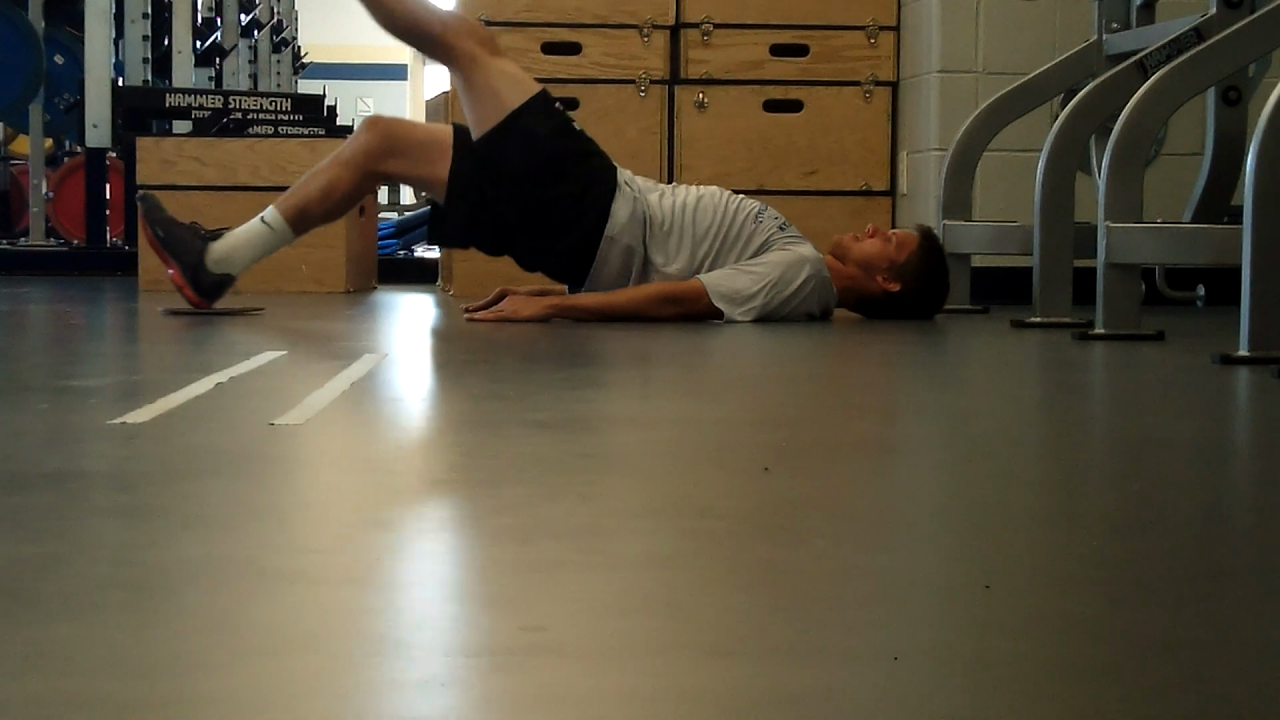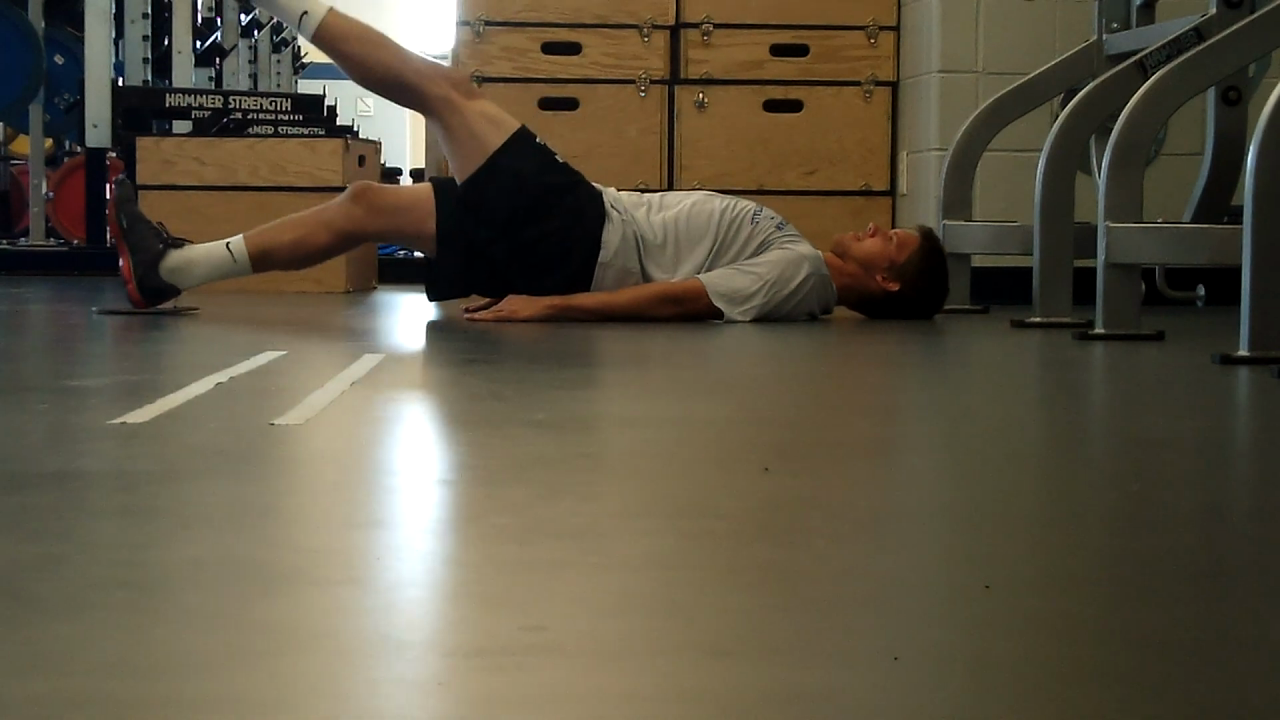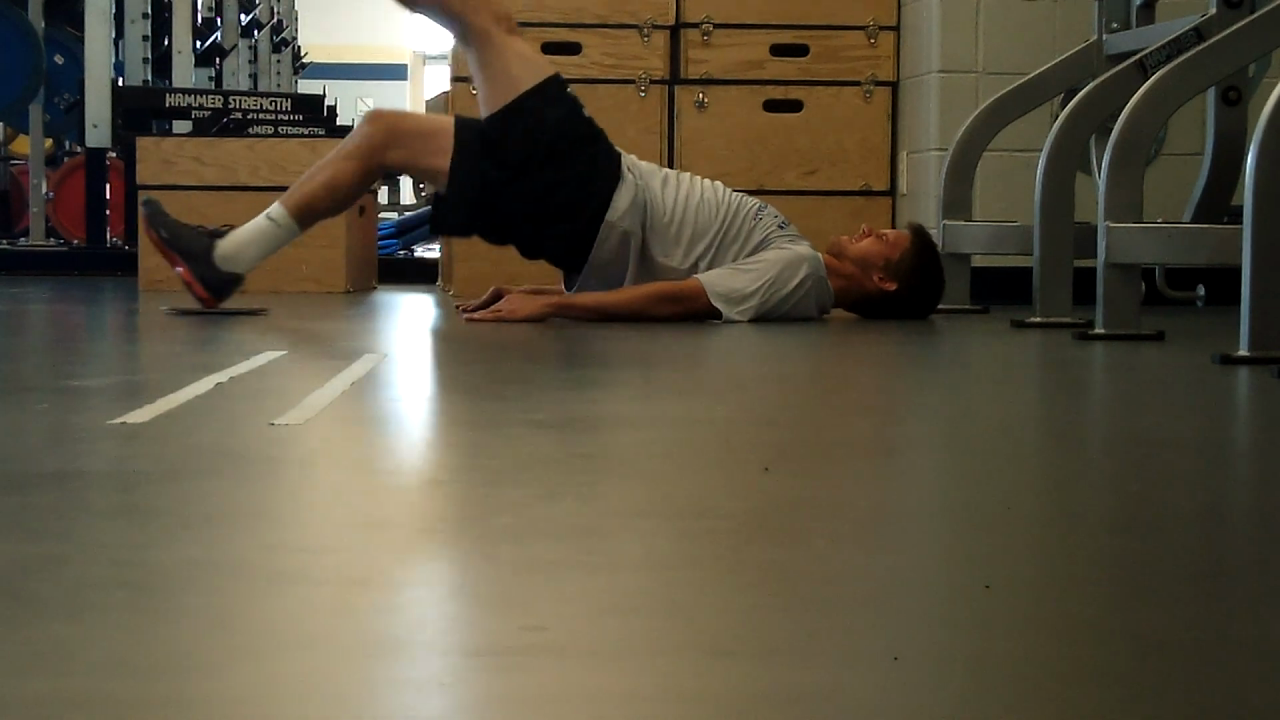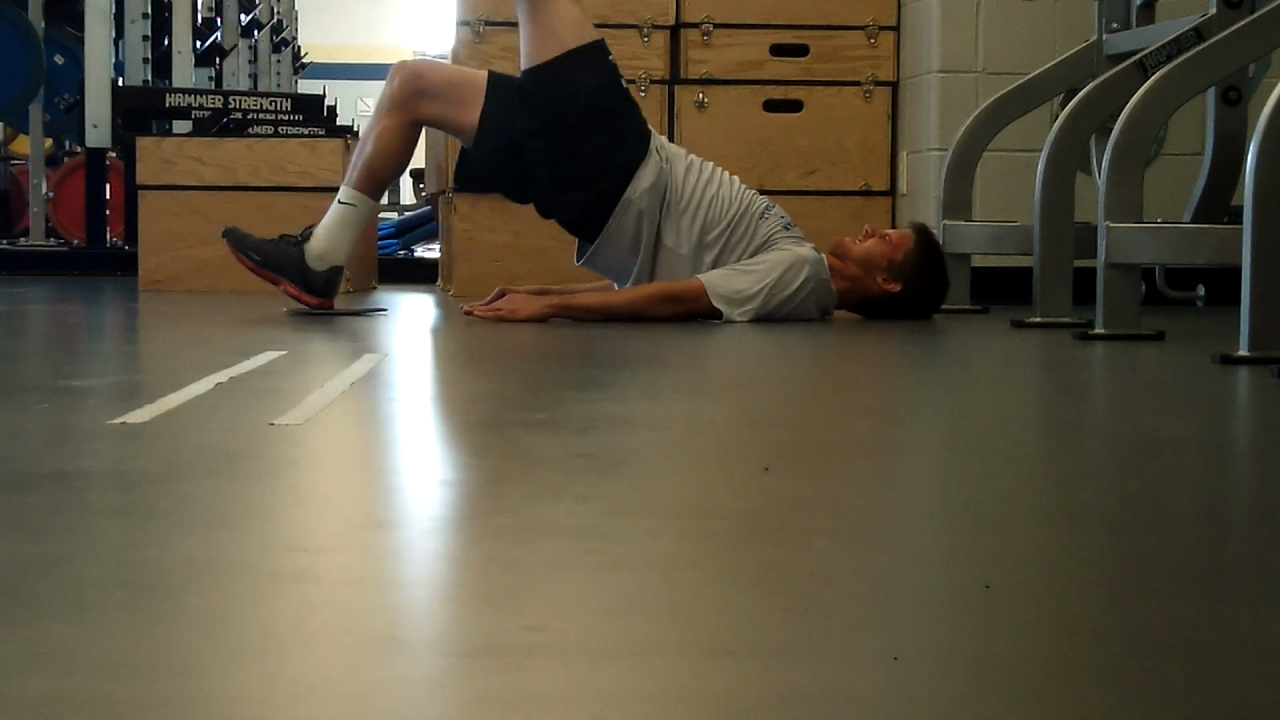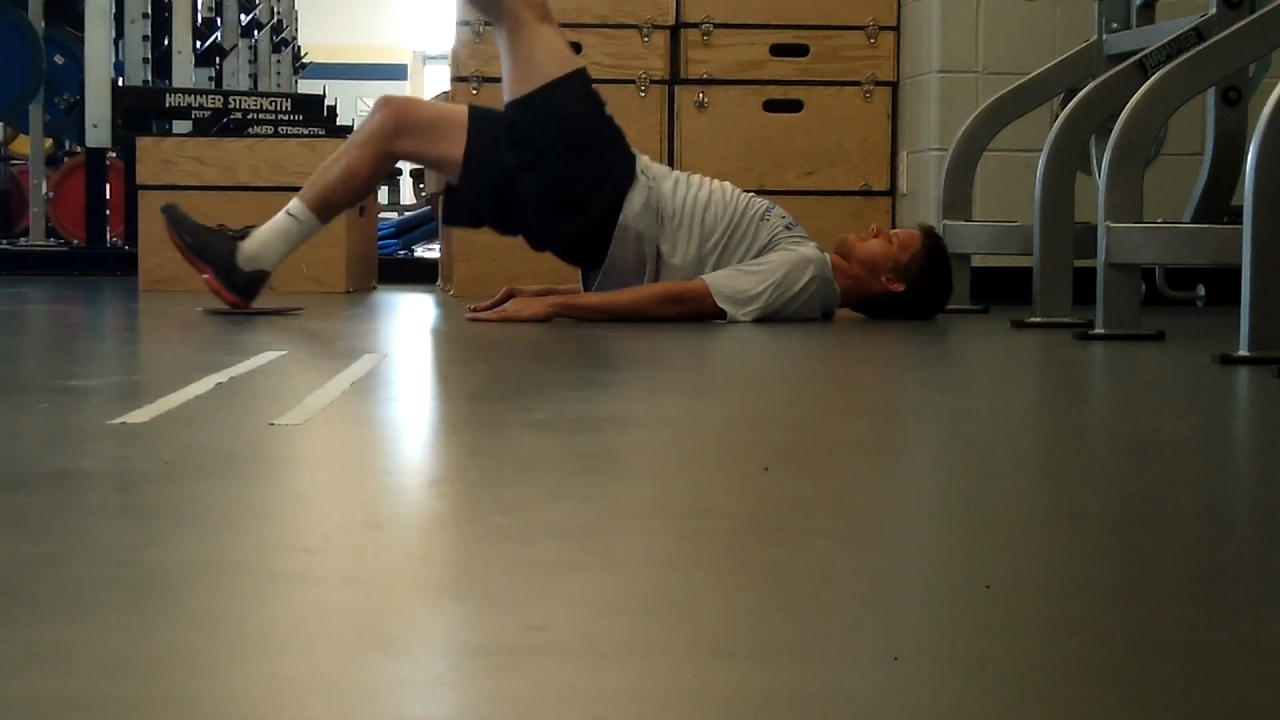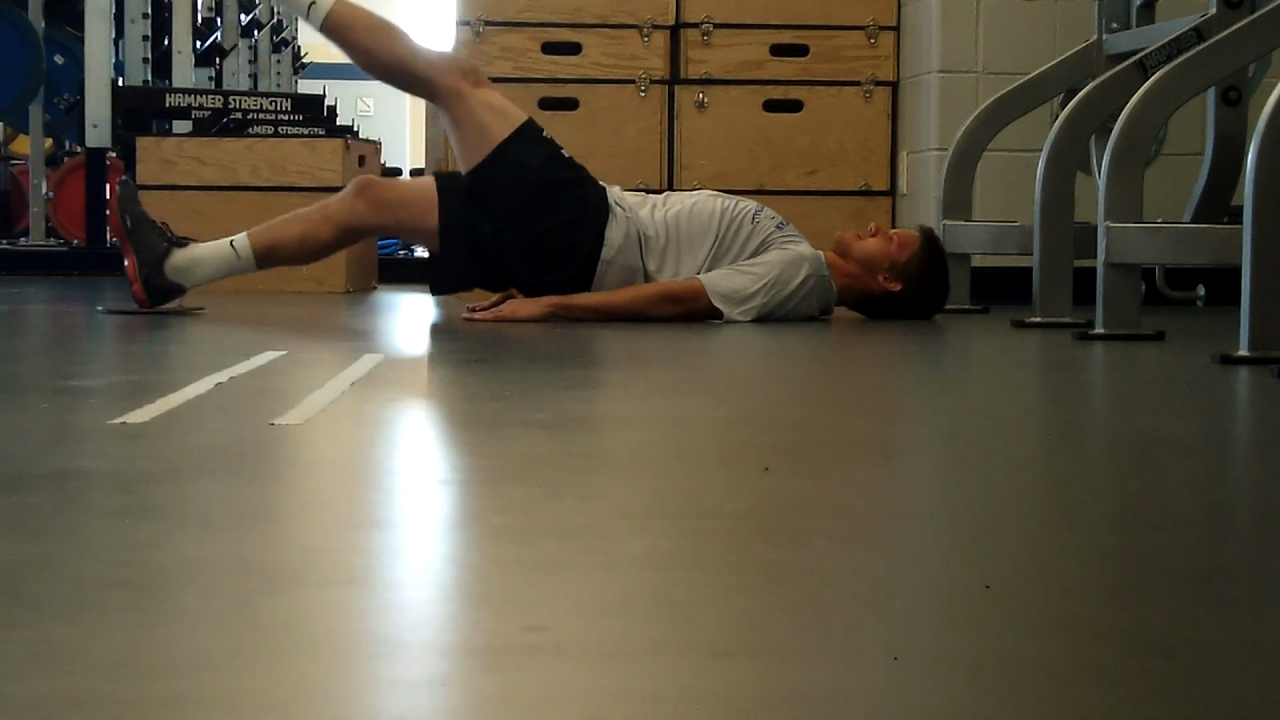
dt=0.4s
person 1, frame 1
left shoulder: (799, 273)
right shoulder: (795, 266)
left elbow: (678, 300)
left wrist: (550, 306)
right wrist: (556, 287)
left hip: (592, 217)
right hip: (600, 218)
right knee: (377, 137)
right ankle: (218, 261)
person 1, frame 2
left shoulder: (800, 272)
right shoulder: (793, 267)
left elbow: (678, 300)
left wrist: (550, 305)
left hip: (583, 244)
right hip: (594, 230)
left knee: (446, 90)
right knee: (364, 205)
right ankle: (170, 270)
person 1, frame 3
left shoulder: (799, 274)
right shoulder: (792, 265)
left elbow: (677, 300)
left wrist: (549, 304)
right wrist: (554, 287)
left hip: (592, 201)
right hip: (596, 207)
right knee: (380, 132)
right ankle: (229, 258)
person 1, frame 4
left shoulder: (800, 275)
right shoulder: (797, 268)
left elbow: (679, 302)
left wrist: (551, 305)
right hip: (612, 175)
right knee: (411, 84)
right ankle: (322, 257)
person 1, frame 5
left shoulder: (804, 275)
right shoulder: (800, 266)
left elbow: (684, 300)
left wrist: (553, 305)
right wrist: (559, 289)
left hip: (604, 202)
right hip: (612, 213)
right knee: (393, 116)
right ankle: (251, 259)
person 1, frame 6
left shoulder: (799, 273)
right shoulder: (794, 264)
left elbow: (677, 299)
left wrist: (549, 305)
left hip: (582, 240)
right hip: (592, 226)
left knee: (456, 76)
right knee: (366, 199)
right ankle: (174, 269)
